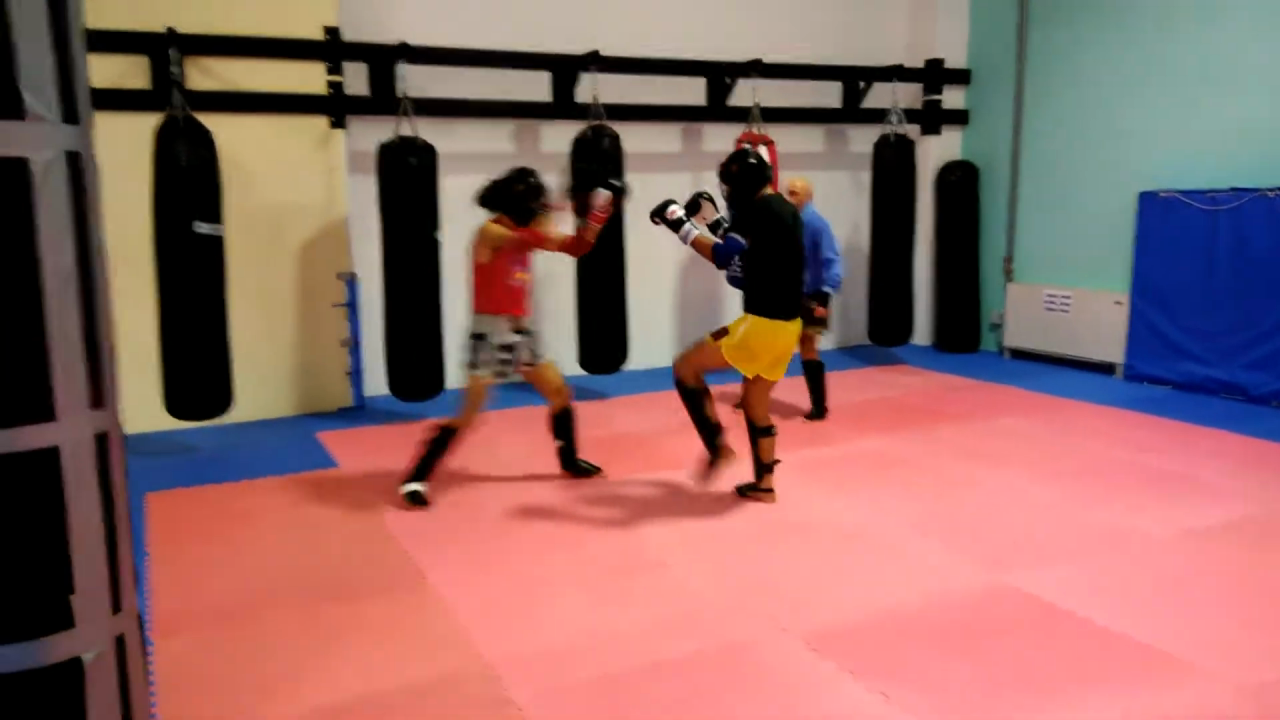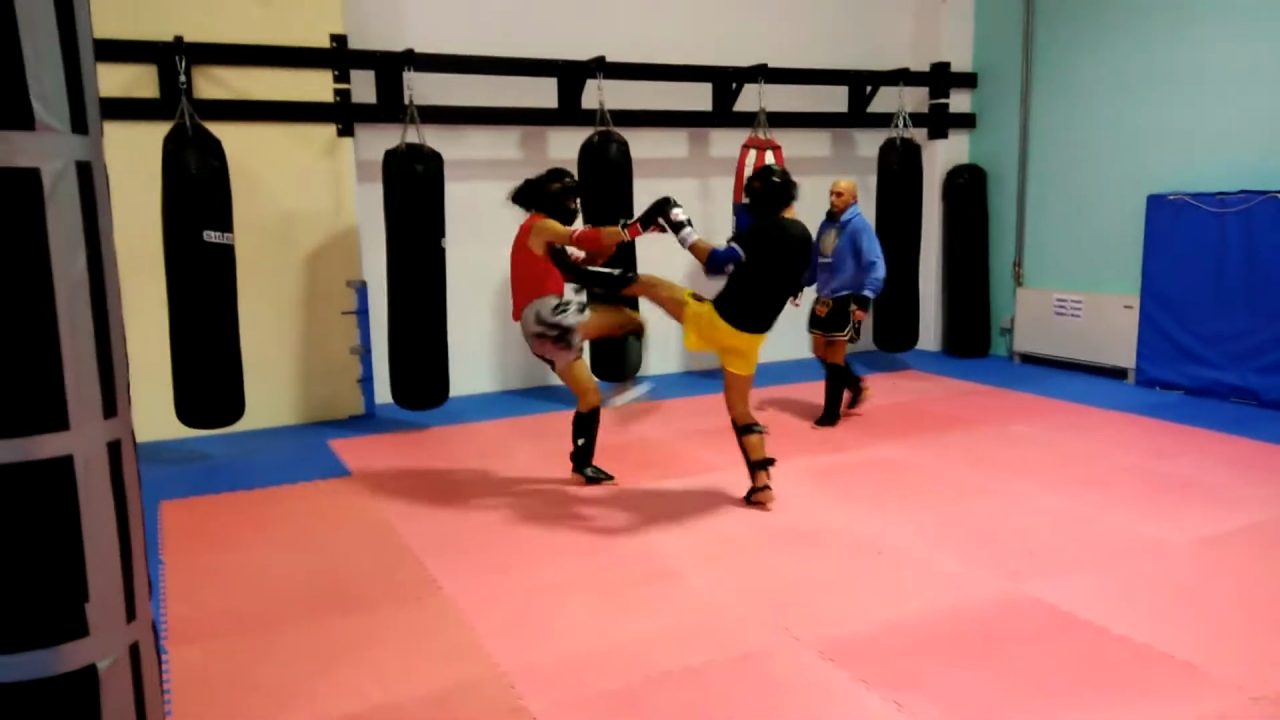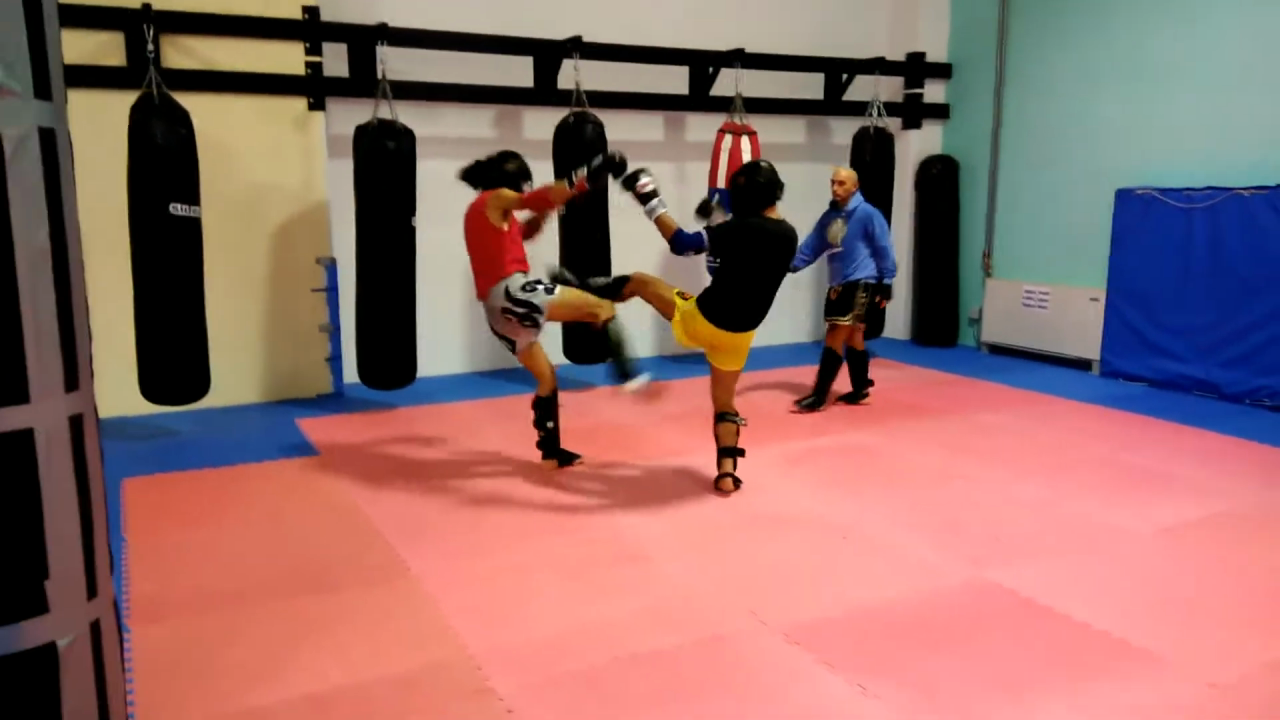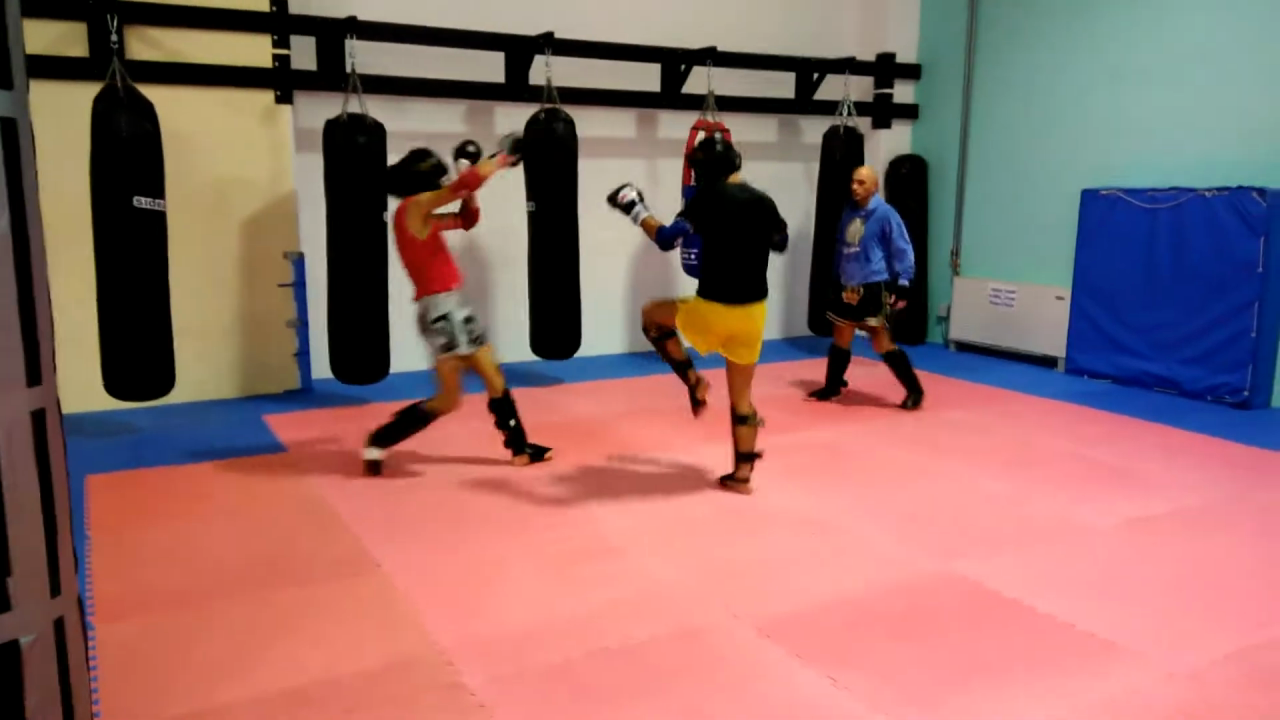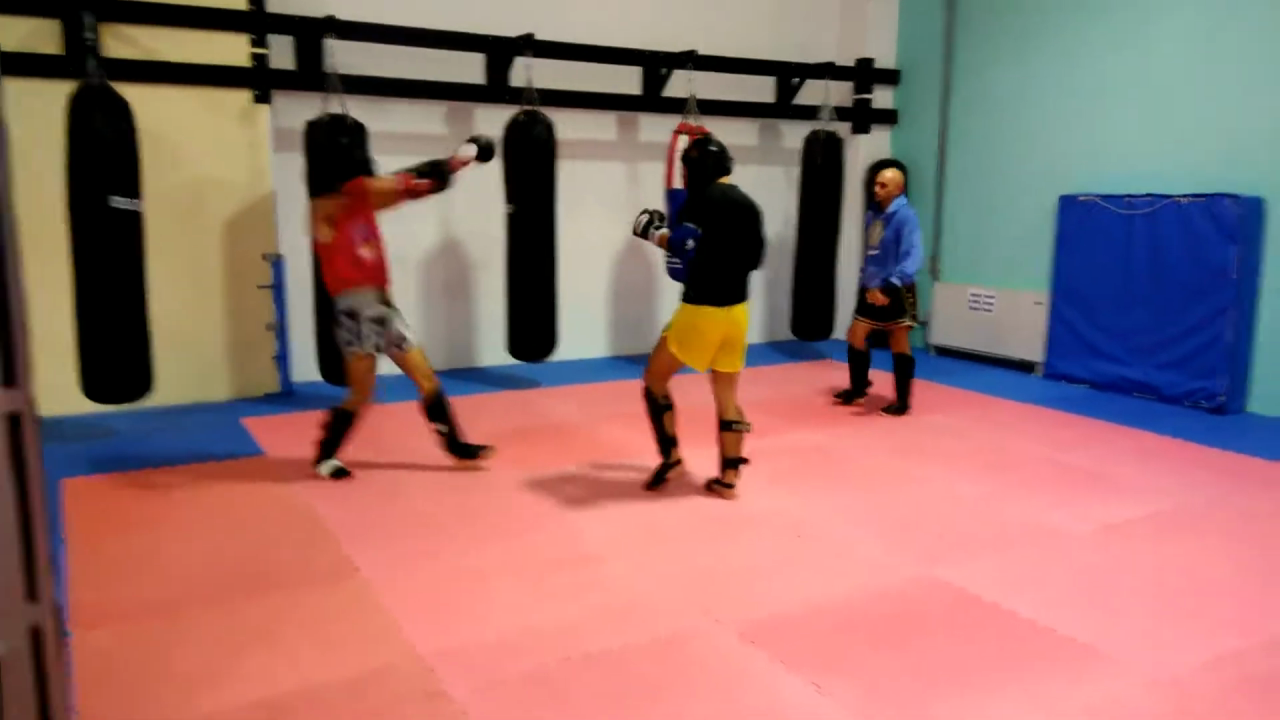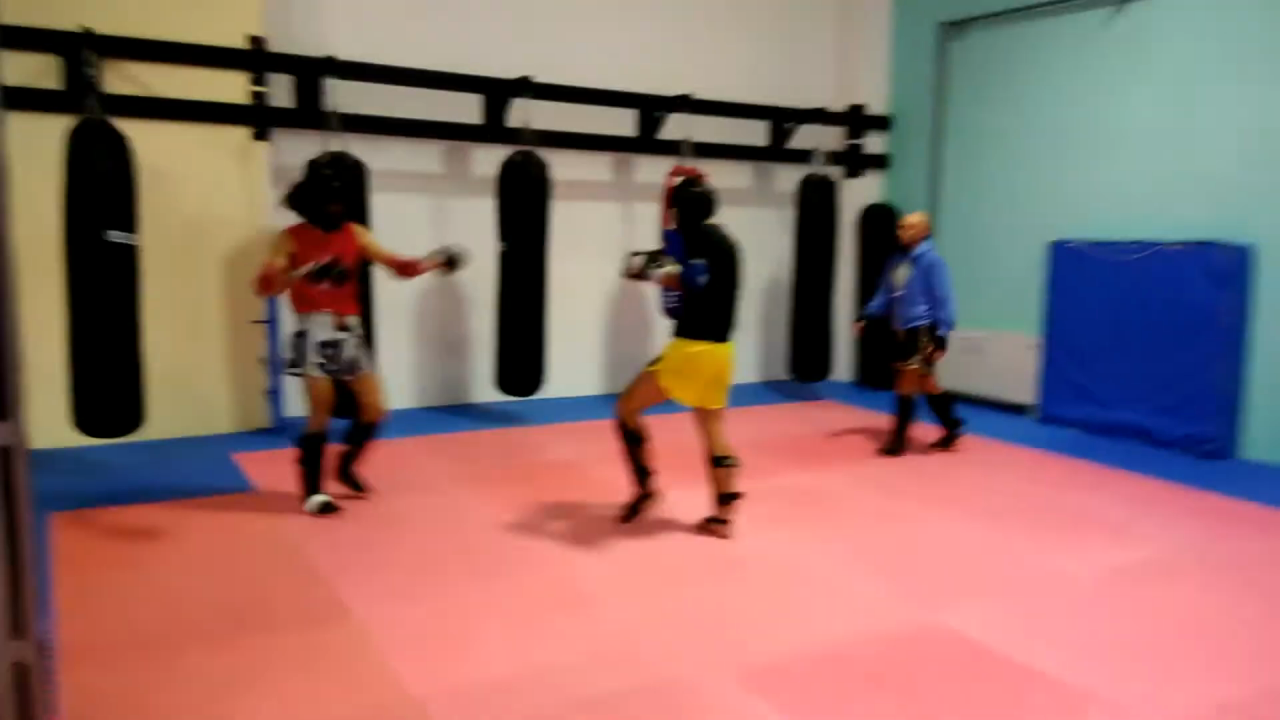
dt=0.3s
person 1, frame 1
left shoulder: (757, 208)
right shoulder: (786, 210)
left elbow: (722, 254)
left wrist: (682, 225)
left hip: (763, 323)
right hip: (787, 323)
left knee: (685, 368)
right knee: (755, 403)
left ankle: (717, 447)
right ankle: (764, 482)
person 1, frame 2
left shoulder: (766, 230)
right shoulder: (805, 239)
left elbow: (719, 263)
left wrist: (682, 228)
left hip: (720, 322)
right hip: (750, 336)
left knee: (644, 283)
right knee: (739, 409)
left ankle: (579, 272)
right ankle: (761, 485)
person 1, frame 3
left shoulder: (744, 228)
right shoulder: (789, 236)
left elbow: (683, 244)
left wrist: (650, 201)
right wrist: (720, 228)
left hip: (703, 319)
right hip: (740, 333)
left knee: (638, 283)
right knee: (724, 400)
left ankle: (583, 289)
right ankle: (727, 473)
person 1, frame 4
left shoulder: (709, 198)
right shoulder: (764, 202)
left elbow: (668, 239)
right elbow: (780, 241)
left wrist: (636, 209)
left hip: (713, 307)
right hip: (753, 310)
left knee: (652, 314)
right knee: (740, 395)
left ankle: (693, 380)
right ankle: (741, 472)
person 1, frame 5
left shoulder: (703, 198)
right shoulder: (749, 206)
left elbow: (679, 246)
left wrist: (652, 229)
left hip: (701, 311)
right hip: (736, 312)
left knee: (654, 378)
right knee: (727, 397)
left ankle: (670, 456)
right ankle: (728, 477)
person 1, frame 6
left shoulder: (701, 237)
right shoulder: (725, 243)
left elbow: (693, 284)
left wrist: (653, 271)
right wrist: (668, 269)
left hip: (694, 348)
right hip: (720, 349)
left knee: (628, 407)
right knee: (714, 432)
left ankle: (645, 487)
right ankle: (723, 515)
person 2, frame 1
left shoulder: (523, 232)
right shoulder: (490, 231)
left elbow: (575, 246)
right elbow: (535, 239)
left wrist: (599, 211)
left hip: (518, 331)
right hip: (491, 331)
left knee: (560, 393)
right knee: (467, 414)
left ankle: (570, 461)
right ankle: (416, 479)
person 2, frame 2
left shoulder: (536, 229)
right shoulder: (541, 226)
left elbow: (582, 264)
right elbow: (590, 239)
left wrist: (603, 249)
right wrist: (641, 224)
left hip: (540, 326)
right hip: (549, 317)
left knee: (590, 396)
right knee: (631, 321)
left ankle: (582, 466)
right ankle: (624, 389)
person 2, frame 3
left shoulder: (482, 210)
right shoulder: (495, 198)
right elbow: (536, 198)
left wrist: (542, 213)
right wrist: (586, 178)
left hip: (496, 308)
right hip: (516, 291)
left knee: (546, 377)
right knee: (602, 310)
left ankle: (551, 450)
right ankle: (627, 376)
person 2, frame 4
left shoulder: (422, 216)
right shoulder: (416, 205)
left elbow: (467, 220)
right elbow: (469, 181)
left wrist: (476, 167)
right wrist: (505, 155)
left hip: (449, 307)
right hip: (441, 308)
left knee: (495, 379)
right knee: (449, 400)
left ankle: (520, 446)
right ankle: (377, 444)
person 2, frame 5
left shoulder: (365, 205)
right shoulder: (323, 210)
left elbow: (414, 188)
right elbow: (361, 189)
left wrist: (464, 158)
right wrist: (412, 177)
left hip: (382, 305)
right hip: (355, 307)
left knee: (426, 377)
right knee: (361, 396)
left ankle: (455, 444)
right ankle: (325, 456)
person 2, frame 6
left shoulder: (353, 234)
right shoulder: (291, 239)
left elbow: (396, 265)
right elbow: (265, 283)
left wrist: (431, 262)
right wrist: (308, 273)
left hip: (350, 329)
right hip: (314, 332)
left knee: (374, 410)
right knee: (320, 416)
left ankle: (345, 467)
right ankle: (313, 491)
person 3, frame 1
left shoulder: (816, 225)
left elbow: (831, 262)
left wrist: (825, 294)
left hip: (809, 298)
left knee: (807, 351)
left ankle: (819, 405)
person 3, frame 2
left shoulder: (860, 227)
right shoulder: (827, 224)
left elbow: (874, 265)
left wrist: (865, 298)
right wrist: (801, 285)
left hip: (847, 299)
right hip: (824, 298)
left knee: (833, 354)
right knee: (820, 350)
left ankle: (832, 411)
right ankle: (854, 385)
person 3, frame 3
left shoulder: (868, 214)
right shoulder: (828, 216)
left elbow: (884, 250)
right elbow: (810, 248)
left wrist: (886, 284)
right wrist: (788, 266)
left hip: (859, 285)
right hip: (838, 286)
left knee: (834, 339)
right knee: (853, 340)
left ankle: (818, 395)
right ankle: (859, 389)
person 3, frame 4
left shoulder: (885, 214)
right shoulder: (849, 213)
left elbow: (903, 252)
left wrist: (902, 285)
right wrist: (840, 279)
left hip: (876, 288)
right hip: (850, 287)
left knee: (880, 343)
right knee: (840, 337)
left ankle: (914, 390)
right ankle: (832, 386)
person 3, frame 5
left shoulder: (906, 217)
right shoulder: (872, 215)
left elbow: (911, 257)
left wrist: (892, 286)
right wrist: (863, 282)
left hip: (895, 292)
right hip: (871, 290)
left knee: (899, 345)
right knee: (855, 336)
left ankle: (902, 400)
right ankle: (858, 388)
person 3, frame 6
left shoulder: (931, 261)
right shoulder: (899, 259)
left elbow: (943, 300)
right elbow: (885, 294)
left wrist: (939, 336)
right wrist: (865, 315)
left hip: (922, 331)
right hip: (904, 332)
left knee: (906, 385)
right knee: (925, 383)
left ankle: (898, 440)
right ankle: (952, 428)
